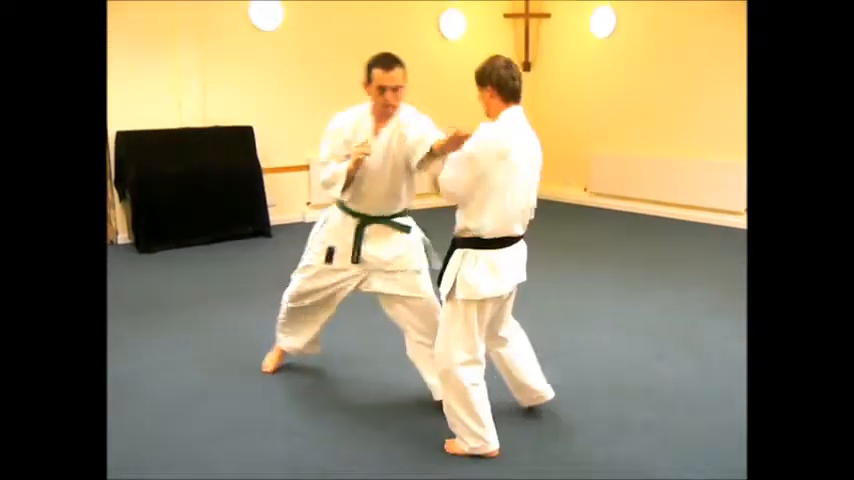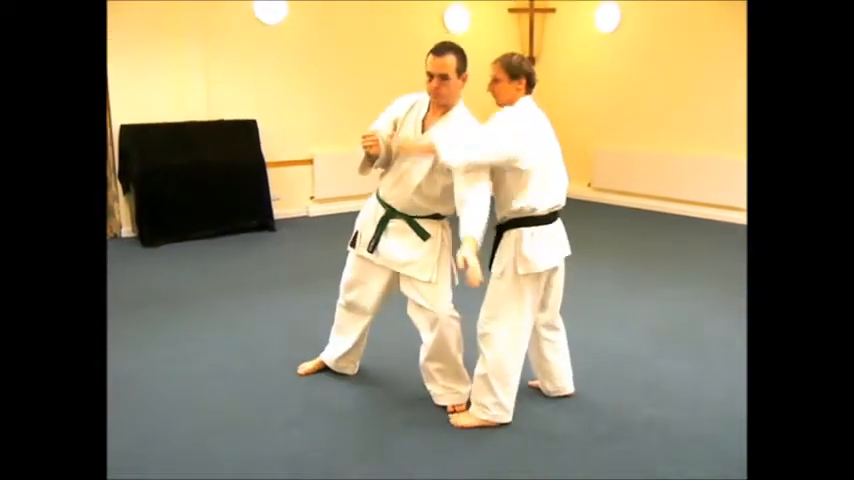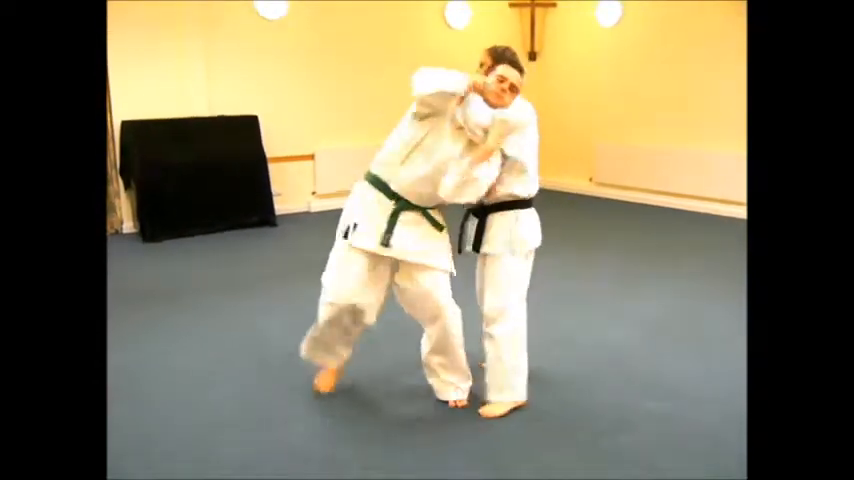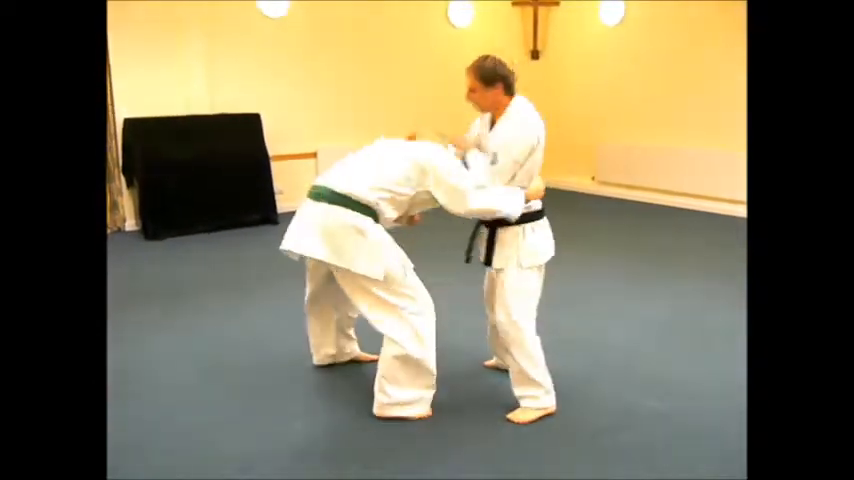
dt=0.7s
person 1, frame 1
left shoulder: (494, 135)
right shoulder: (526, 136)
left elbow: (455, 187)
left wrist: (453, 157)
left hip: (480, 258)
right hip: (509, 251)
left knee: (456, 354)
right knee: (500, 331)
left ankle: (477, 439)
right ankle: (534, 389)
person 1, frame 2
left shoulder: (516, 119)
right shoulder: (530, 119)
left elbow: (480, 146)
left wrist: (427, 146)
left hip: (526, 239)
right hip: (549, 231)
left knee: (501, 324)
right knee: (543, 315)
left ankle: (491, 409)
right ankle: (557, 381)
person 1, frame 3
left shoulder: (518, 112)
left hip: (511, 221)
right hip: (492, 217)
left knee: (501, 306)
right knee: (492, 296)
left ankle: (509, 391)
right ankle: (510, 359)
person 1, frame 4
left shoulder: (520, 125)
right shoulder: (498, 113)
left elbow: (486, 184)
right elbow: (473, 142)
left wrist: (456, 157)
left hip: (521, 234)
right hip: (505, 228)
left knee: (514, 318)
right knee: (497, 303)
left ankle: (539, 398)
right ankle: (508, 358)
person 2, frame 1
left shoulder: (413, 124)
right shoulder: (345, 122)
left elbow: (430, 145)
right elbow: (326, 176)
left wrist: (445, 145)
right wrist: (350, 167)
left hip: (393, 233)
right hip: (343, 226)
left knee: (422, 309)
right knee: (306, 291)
right ankle: (284, 344)
person 2, frame 2
left shoulder: (466, 133)
right shoulder: (406, 106)
left elbow: (474, 193)
right elbow: (384, 160)
right wrist: (374, 149)
left hip: (424, 233)
right hip: (379, 216)
left knee: (437, 313)
right knee: (356, 294)
left ankle: (450, 389)
right ankle: (337, 356)
person 2, frame 3
left shoulder: (490, 147)
right shoulder: (449, 97)
left elbow: (455, 192)
right elbow: (423, 87)
left wrist: (485, 153)
right wrist: (472, 83)
left hip: (420, 223)
right hip: (374, 204)
left knee: (438, 308)
right knee: (347, 294)
left ankle: (453, 384)
right ankle: (329, 355)
person 2, frame 4
left shoulder: (408, 150)
right shoulder: (441, 161)
right elbow: (471, 199)
left wrist: (397, 215)
right wrist: (526, 193)
left hip: (315, 213)
right hip: (347, 225)
left knee: (328, 293)
right knee: (410, 309)
left ankle: (332, 349)
right ankle: (400, 401)
